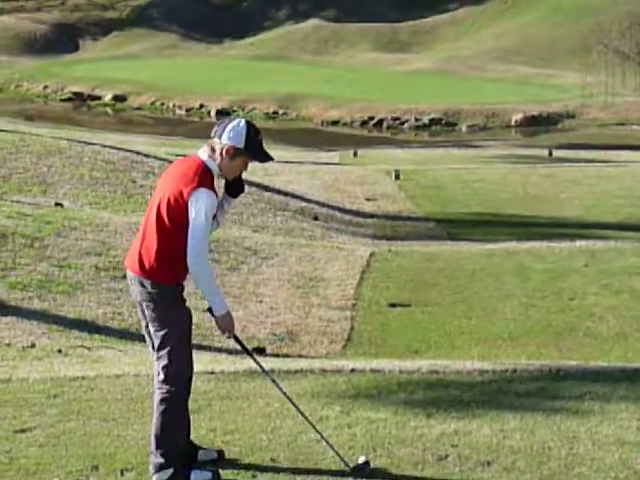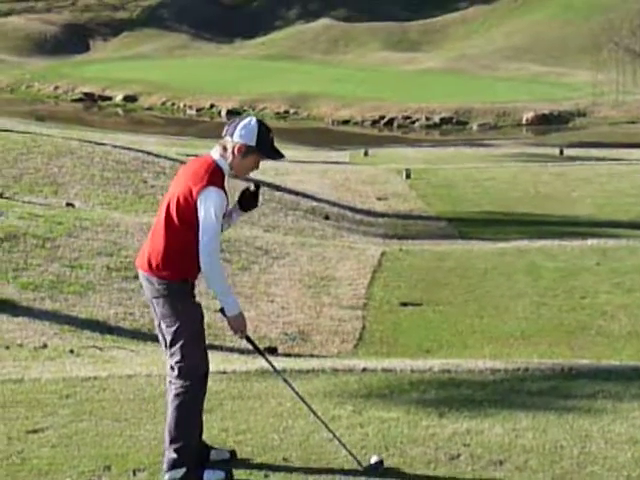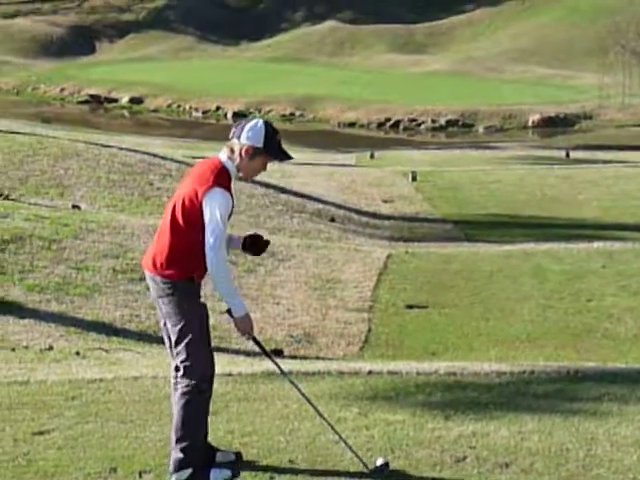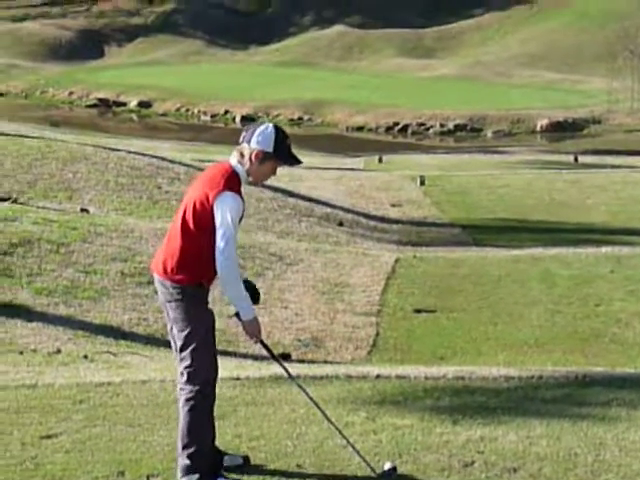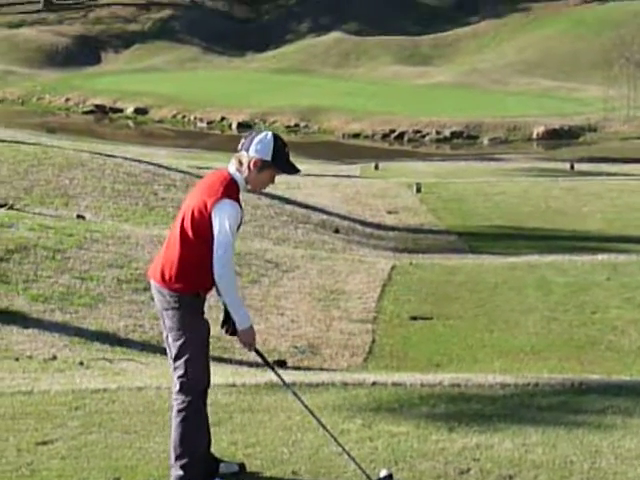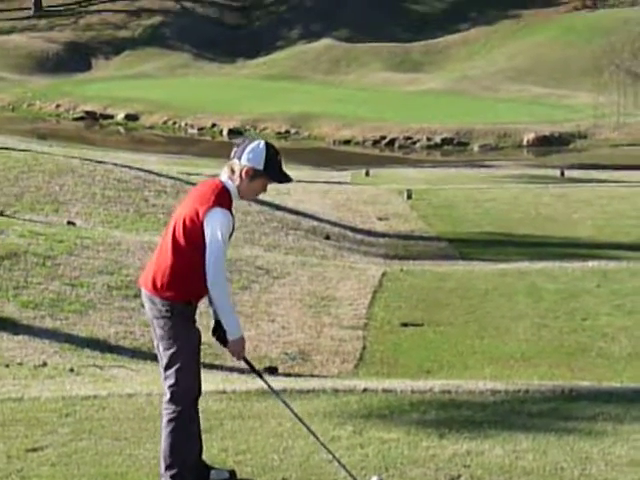
dt=0.1s
person 1, frame 1
left shoulder: (183, 166)
right shoulder: (201, 188)
left elbow: (205, 225)
right elbow: (197, 258)
left wrist: (229, 197)
right wrist: (220, 309)
left hip: (142, 273)
right hip: (159, 283)
left knee: (171, 368)
right knee: (174, 373)
left ankle: (178, 446)
person 1, frame 2
left shoulder: (199, 167)
right shoulder: (211, 187)
right elbow: (208, 258)
left wrist: (238, 212)
right wrist: (232, 309)
left hip: (159, 273)
right hip: (169, 280)
left knee: (184, 367)
right knee: (191, 372)
left ankle: (190, 446)
person 1, frame 3
left shoulder: (207, 169)
right shoulder: (217, 189)
right elbow: (214, 259)
left wrist: (240, 243)
right wrist: (239, 310)
left hip: (167, 274)
right hip: (174, 280)
left knee: (188, 367)
right knee: (197, 371)
left ankle: (195, 446)
person 1, frame 4
left shoulder: (218, 174)
right shoulder: (228, 194)
right elbow: (224, 261)
left wrist: (239, 288)
right wrist: (248, 314)
left hip: (175, 278)
right hip: (183, 285)
left knee: (198, 372)
right knee: (199, 377)
person 1, frame 5
left shoulder: (217, 182)
right shoulder: (226, 201)
right elbow: (222, 269)
left wrist: (229, 308)
right wrist: (243, 322)
left hip: (171, 285)
right hip: (180, 293)
left knee: (192, 381)
right knee: (191, 386)
person 1, frame 6
left shoulder: (208, 190)
right shoulder: (219, 210)
right elbow: (216, 279)
left wrist: (220, 320)
right wrist: (234, 331)
left hip: (160, 294)
right hip: (171, 302)
left knee: (185, 388)
right knee: (181, 393)
